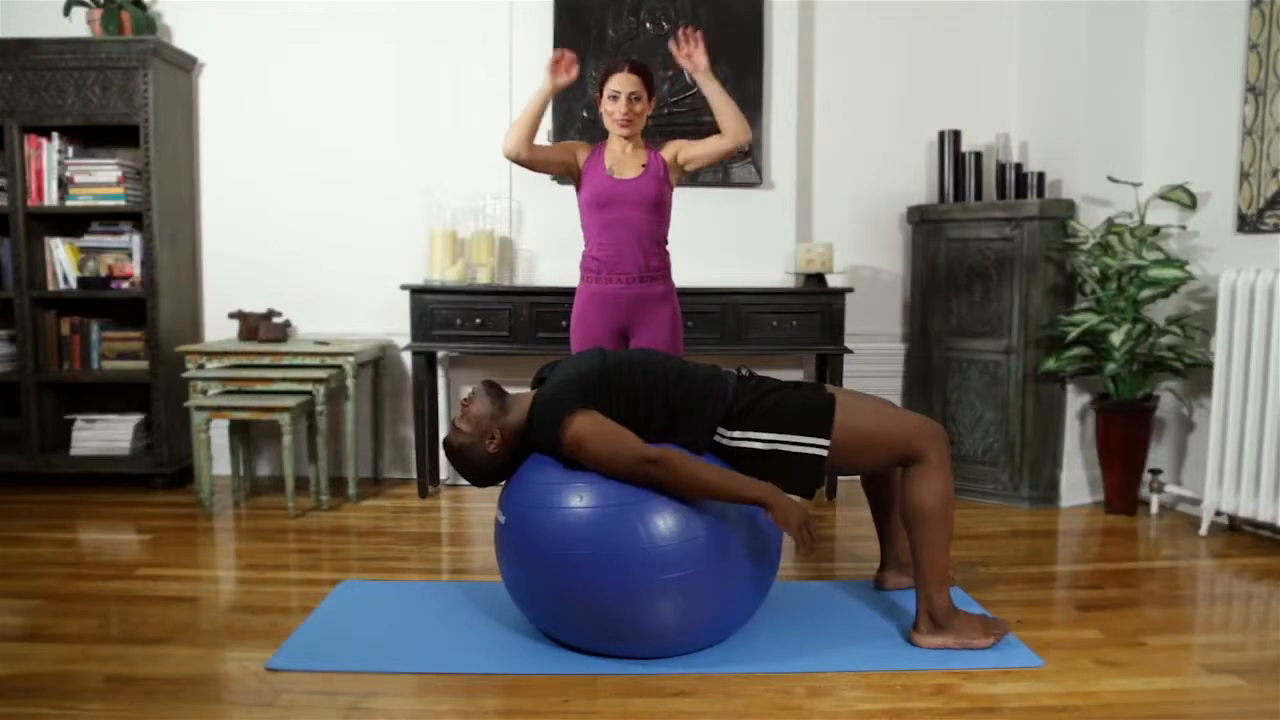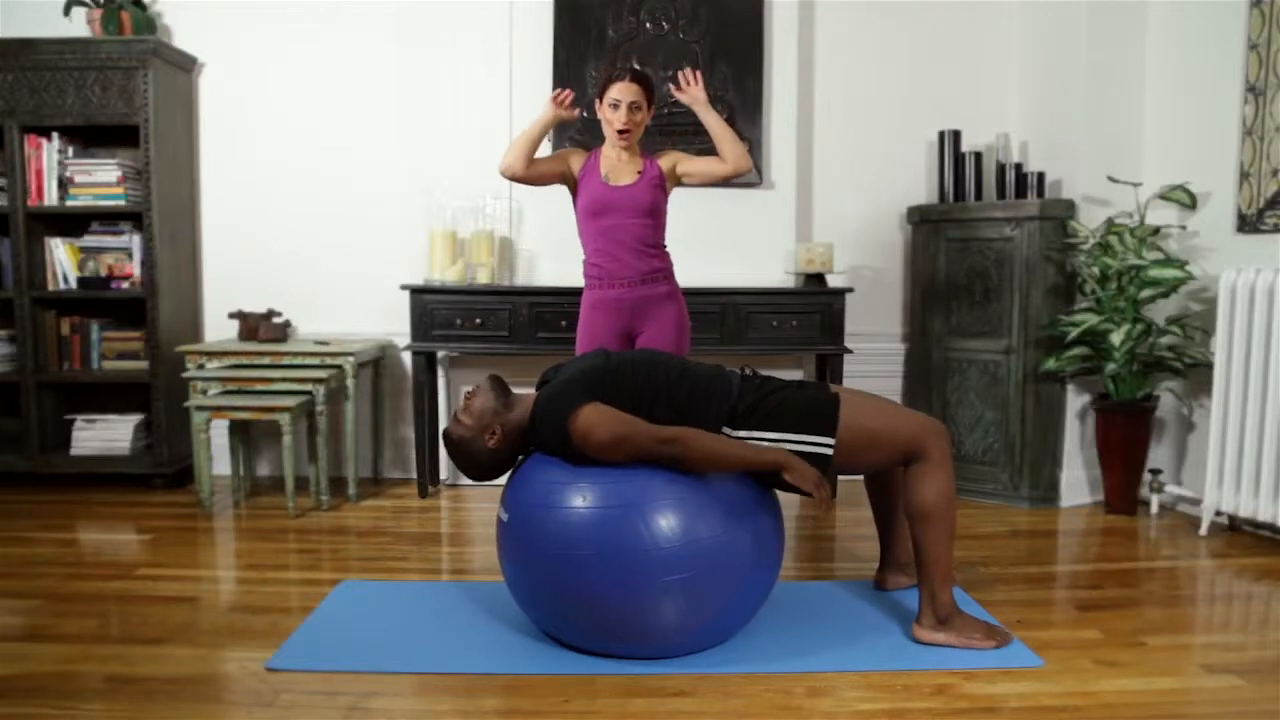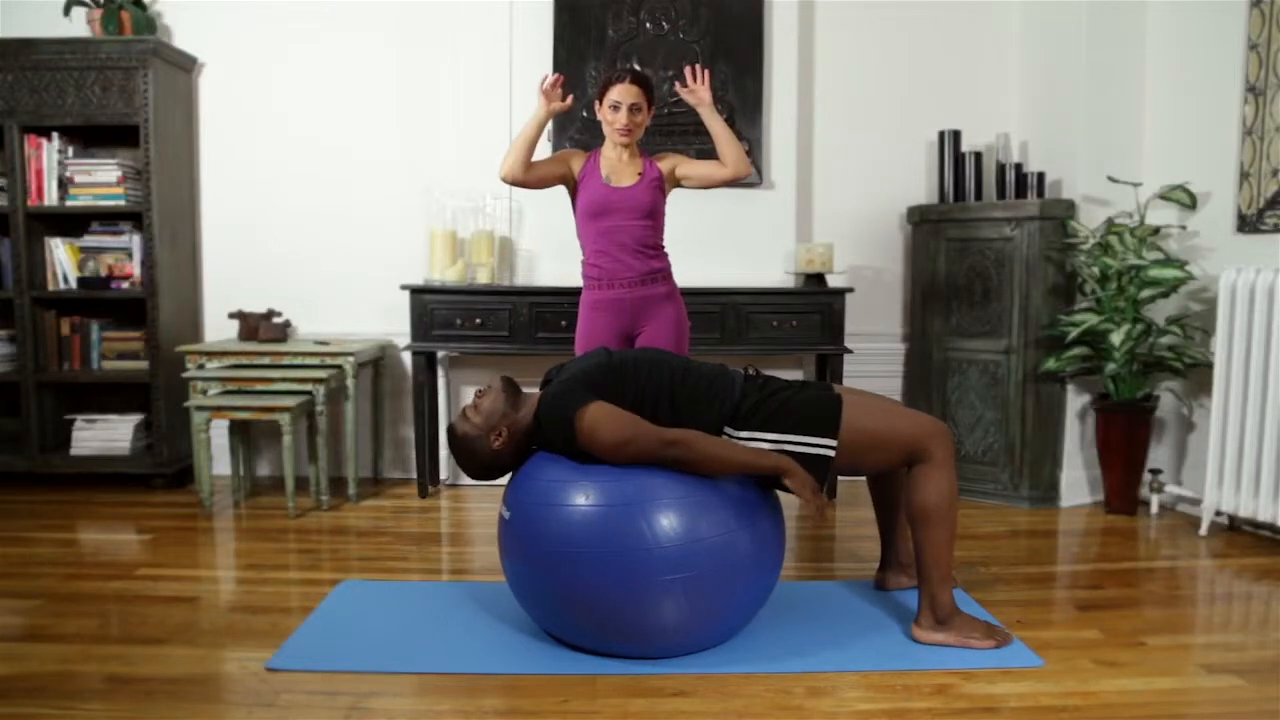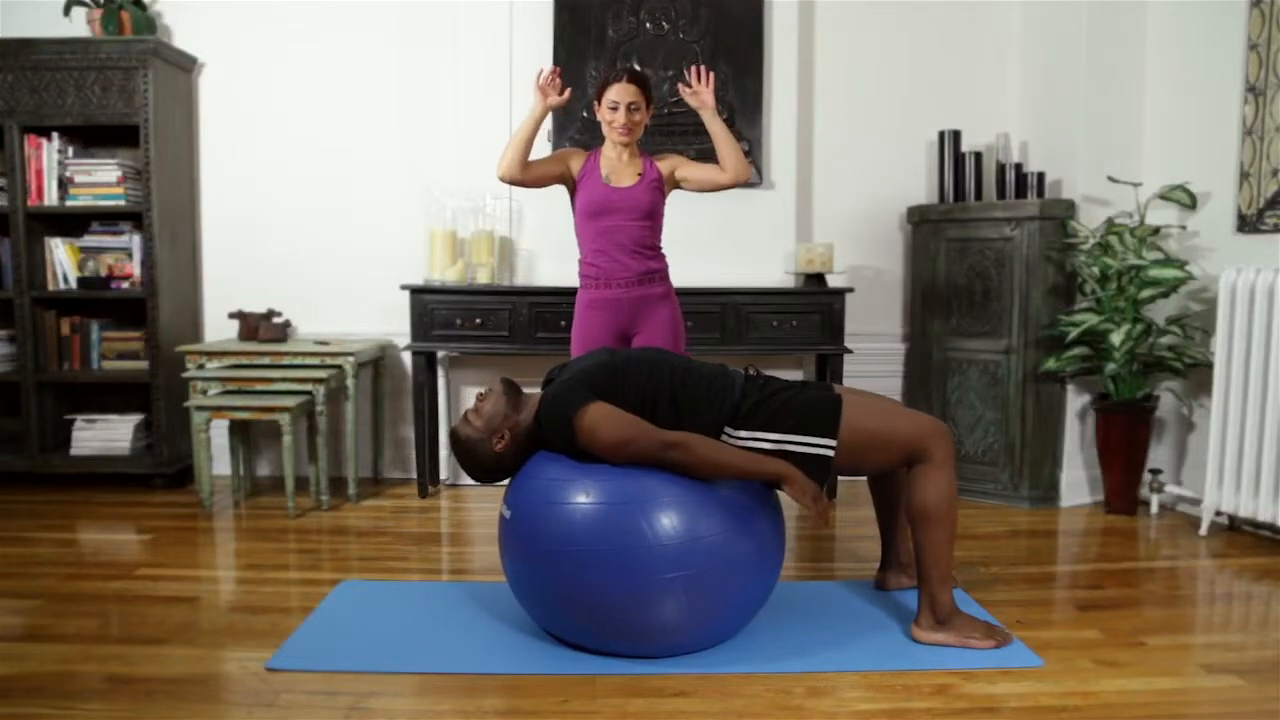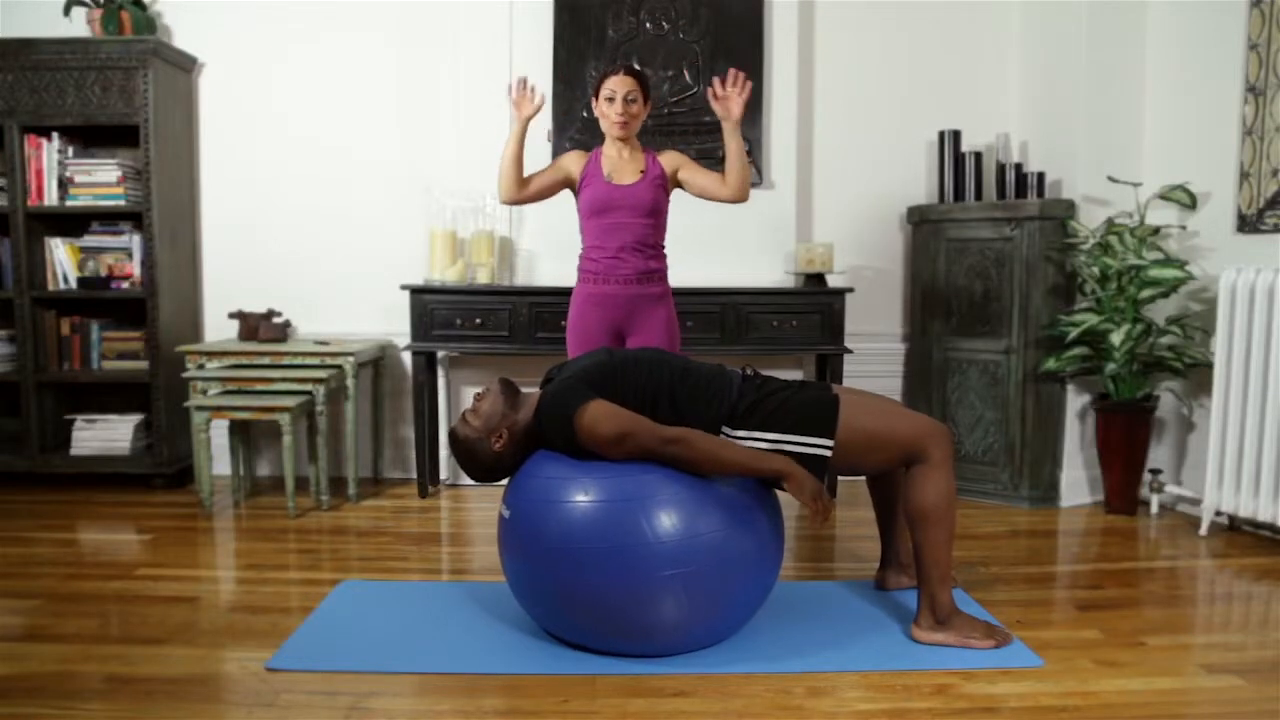
dt=0.3s
person 1, frame 1
left shoulder: (547, 385)
right shoulder: (556, 424)
right elbow: (654, 462)
right wrist: (769, 497)
left hip: (734, 391)
right hip: (739, 422)
left knee: (889, 431)
right knee: (925, 440)
left ankle: (898, 564)
right ankle: (937, 617)
person 1, frame 2
left shoulder: (551, 389)
right shoulder: (560, 420)
right elbow: (667, 442)
right wrist: (780, 460)
left hip: (737, 391)
right hip: (742, 418)
left knee: (891, 429)
right knee: (927, 438)
left ankle: (898, 564)
right ankle: (939, 613)
person 1, frame 3
left shoulder: (555, 387)
right shoulder: (564, 418)
right elbow: (672, 443)
right wrist: (781, 464)
left hip: (743, 392)
right hip: (749, 421)
left knee: (898, 429)
right knee: (931, 438)
left ankle: (899, 564)
right ankle: (939, 614)
person 1, frame 4
left shoulder: (556, 390)
right shoulder: (563, 418)
right elbow: (671, 445)
right wrist: (782, 471)
left hip: (742, 391)
right hip: (747, 421)
left knee: (895, 432)
right knee: (931, 440)
left ankle: (899, 564)
right ankle: (938, 613)
person 1, frame 5
left shoulder: (556, 389)
right shoulder: (564, 417)
right elbow: (670, 442)
right wrist: (785, 468)
left hip: (742, 393)
right hip: (746, 419)
left knee: (897, 428)
right knee: (930, 440)
left ankle: (899, 564)
right ankle: (938, 615)
person 2, frame 1
left shoulder: (668, 158)
right shoulder: (581, 157)
left elbow: (738, 137)
right elbow: (516, 150)
left wrist: (702, 76)
right wrist: (550, 86)
left hip: (655, 301)
right hip: (596, 301)
person 2, frame 2
left shoulder: (664, 165)
right shoulder: (577, 164)
left elbow: (737, 163)
right elbow: (512, 167)
left wrist: (701, 107)
right wrist: (551, 116)
left hip: (660, 304)
right hip: (602, 306)
person 2, frame 3
left shoulder: (663, 167)
right shoulder: (576, 165)
left elbow: (736, 168)
right elbow: (512, 173)
left wrist: (705, 109)
right wrist: (544, 113)
left hip: (659, 303)
right hip: (600, 306)
person 2, frame 4
left shoulder: (664, 168)
right shoulder: (575, 163)
left elbow: (736, 174)
right elbow: (509, 172)
left wrist: (708, 112)
right wrist: (540, 109)
left hip: (655, 305)
right hip: (596, 306)
person 2, frame 5
left shoulder: (666, 163)
right shoulder: (578, 164)
left elbow: (735, 192)
right elbow: (511, 194)
left wrist: (730, 123)
right wrist: (521, 122)
left hip: (652, 303)
right hip: (593, 303)
